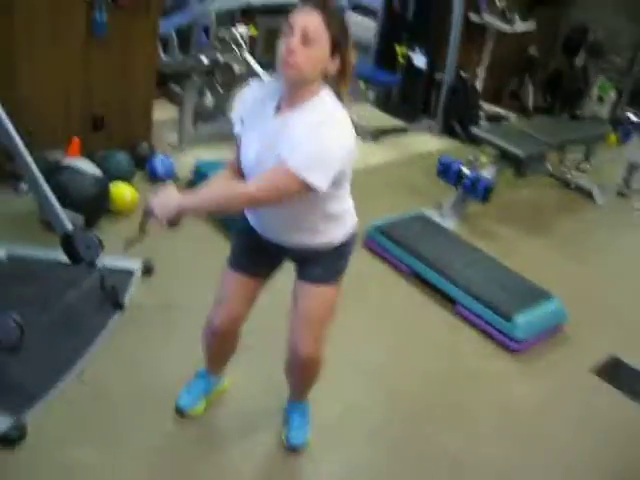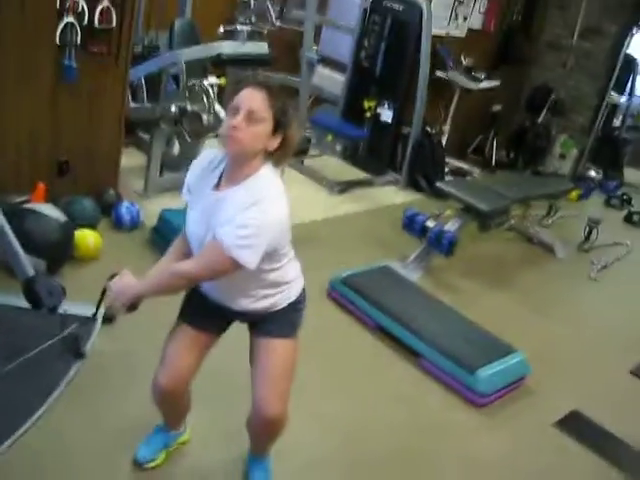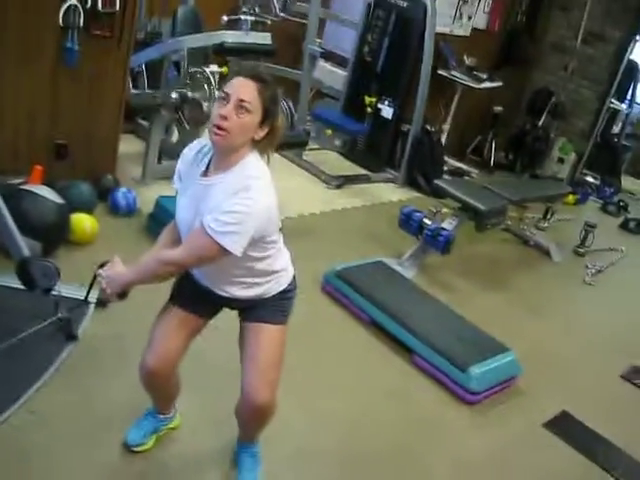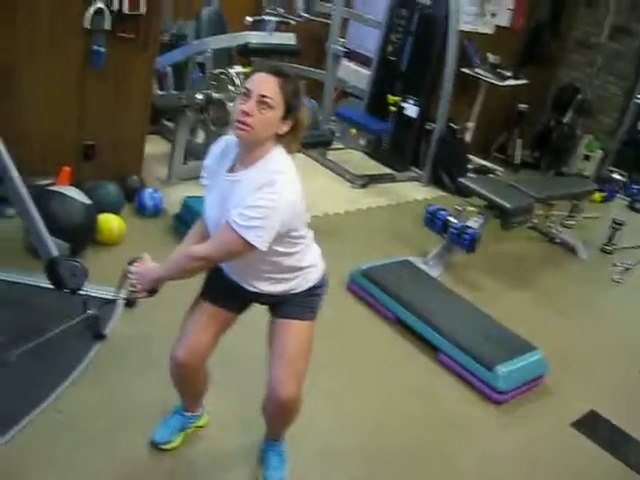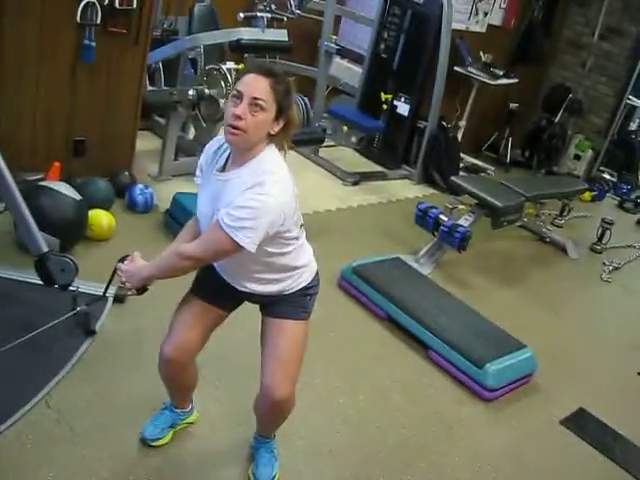
dt=0.3s
person 1, frame 1
left shoulder: (330, 131)
right shoulder: (257, 94)
left elbow: (255, 194)
right elbow: (238, 170)
left wrist: (181, 203)
right wrist: (187, 198)
left hip: (323, 244)
right hip: (263, 229)
left knee: (305, 351)
right knee: (222, 323)
left ankle: (298, 403)
right ankle: (212, 375)
person 1, frame 2
left shoulder: (264, 207)
right shoulder: (205, 165)
left elbow: (193, 271)
right elbow: (189, 239)
left wrist: (136, 289)
right wrist: (142, 282)
left hip: (273, 304)
right hip: (214, 292)
left knee: (269, 413)
right knee: (167, 384)
right ankle: (173, 429)
person 1, frame 3
left shoulder: (251, 196)
right shoulder: (196, 153)
left elbow: (180, 259)
right elbow: (179, 226)
left wrist: (126, 277)
right wrist: (131, 270)
left hip: (264, 292)
right hip: (205, 277)
left knee: (259, 399)
right knee: (154, 366)
left ankle: (248, 444)
right ankle: (164, 414)
person 1, frame 4
left shoulder: (276, 190)
right shoulder: (223, 149)
left elbow: (207, 253)
right elbow: (207, 222)
left wrist: (156, 273)
right wrist: (161, 267)
left hip: (293, 285)
right hip: (235, 271)
left knee: (284, 393)
right knee: (184, 358)
left ankle: (274, 442)
right ankle: (191, 411)
person 1, frame 5
left shoulder: (268, 191)
right shoulder: (216, 150)
left elbow: (197, 253)
right elbow: (200, 223)
left wrist: (145, 272)
right wrist: (150, 264)
left hip: (287, 286)
right hip: (227, 269)
left knee: (277, 393)
right knee: (173, 354)
left ankle: (264, 439)
right ankle: (181, 408)
